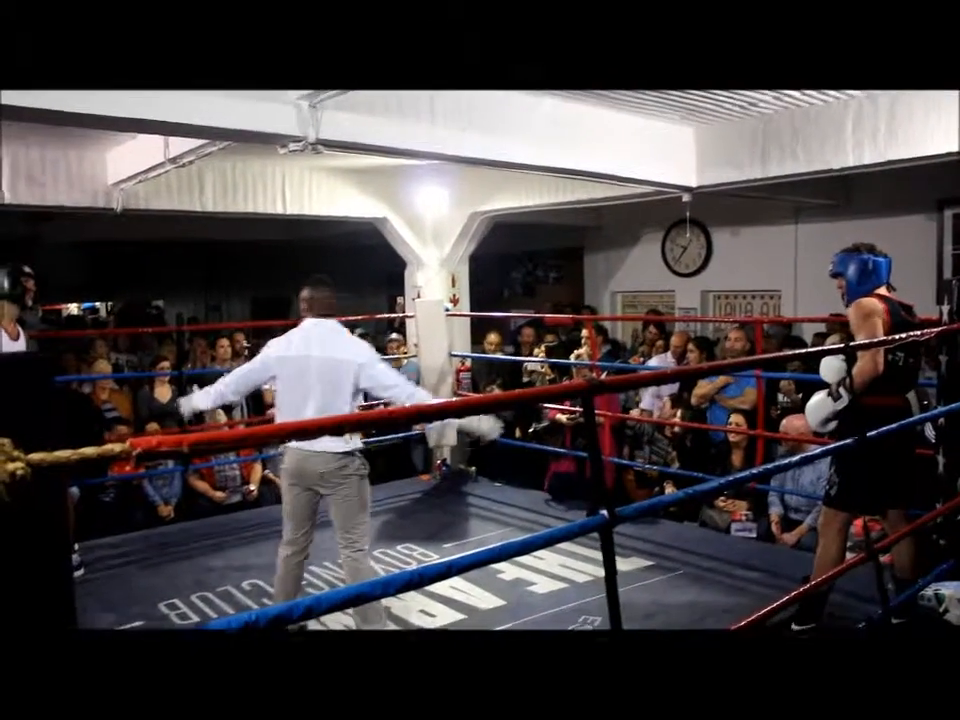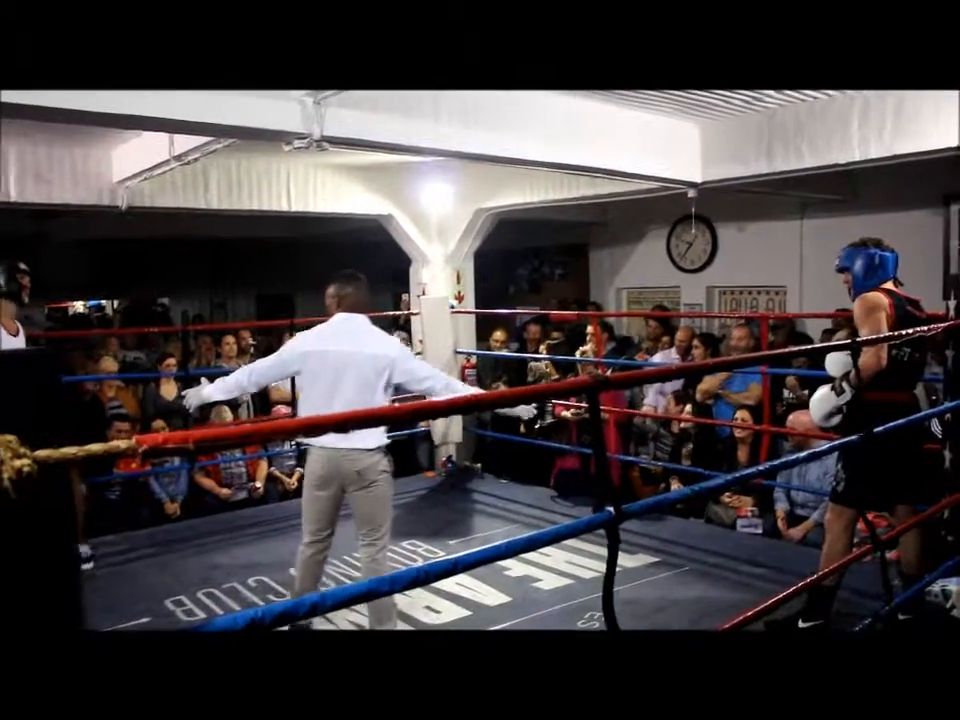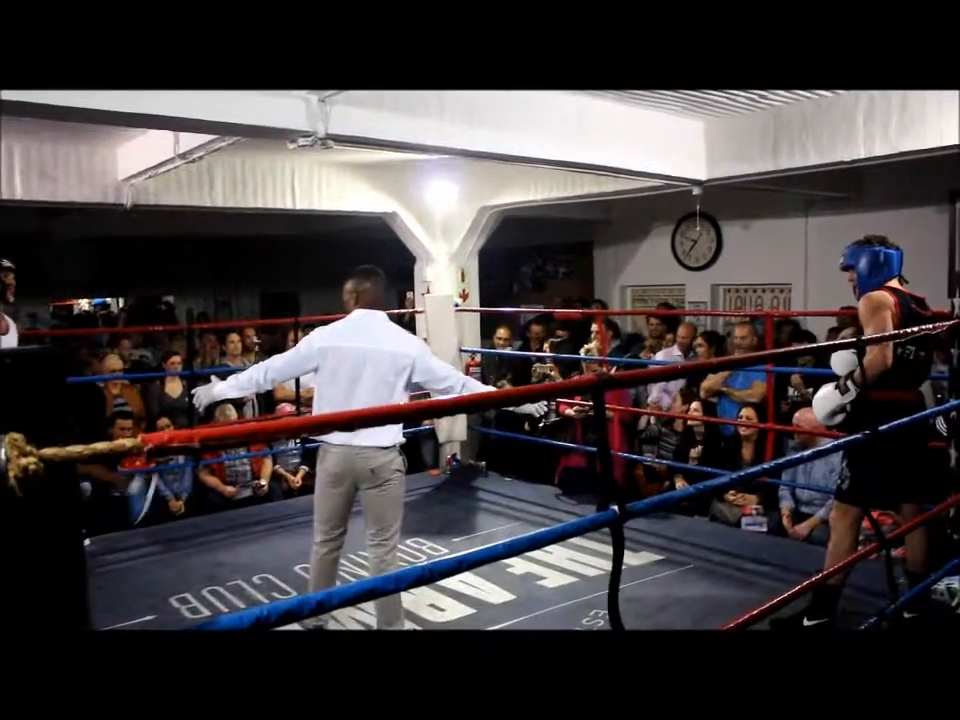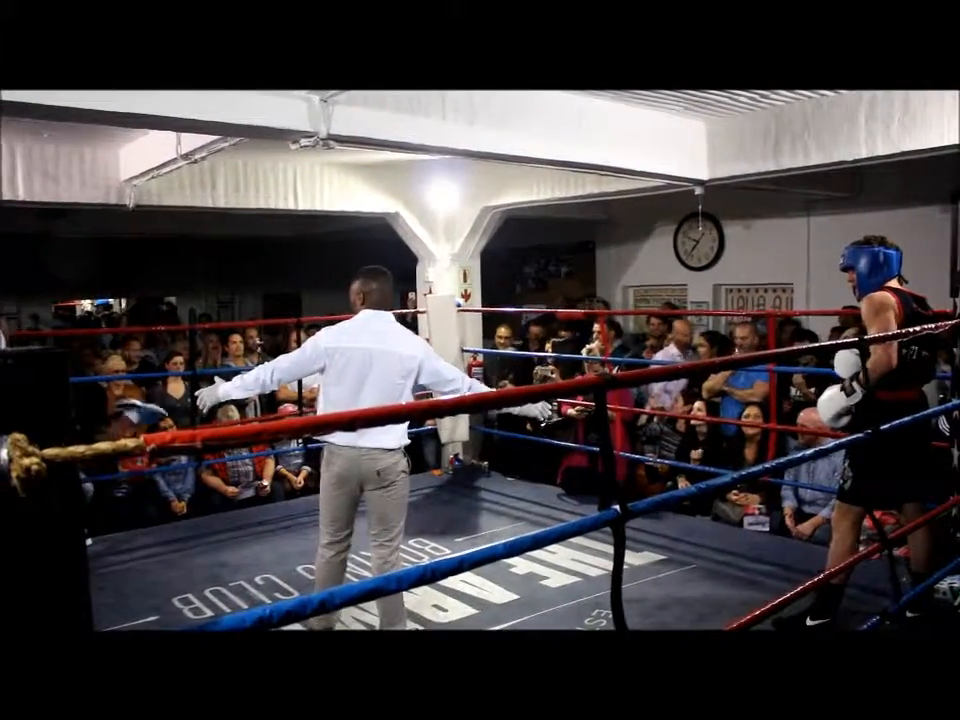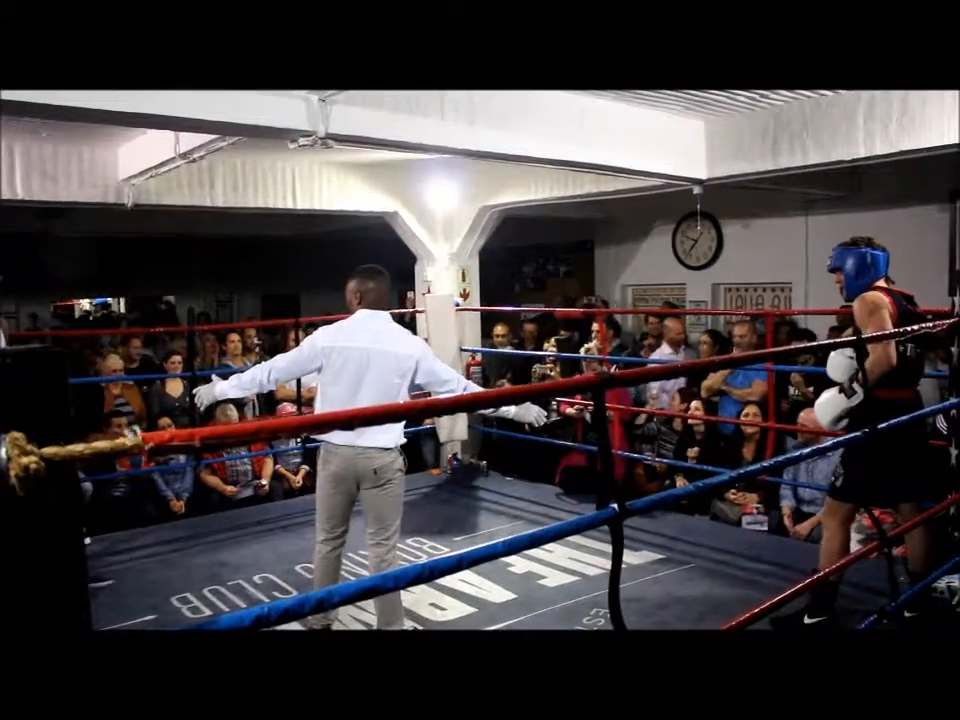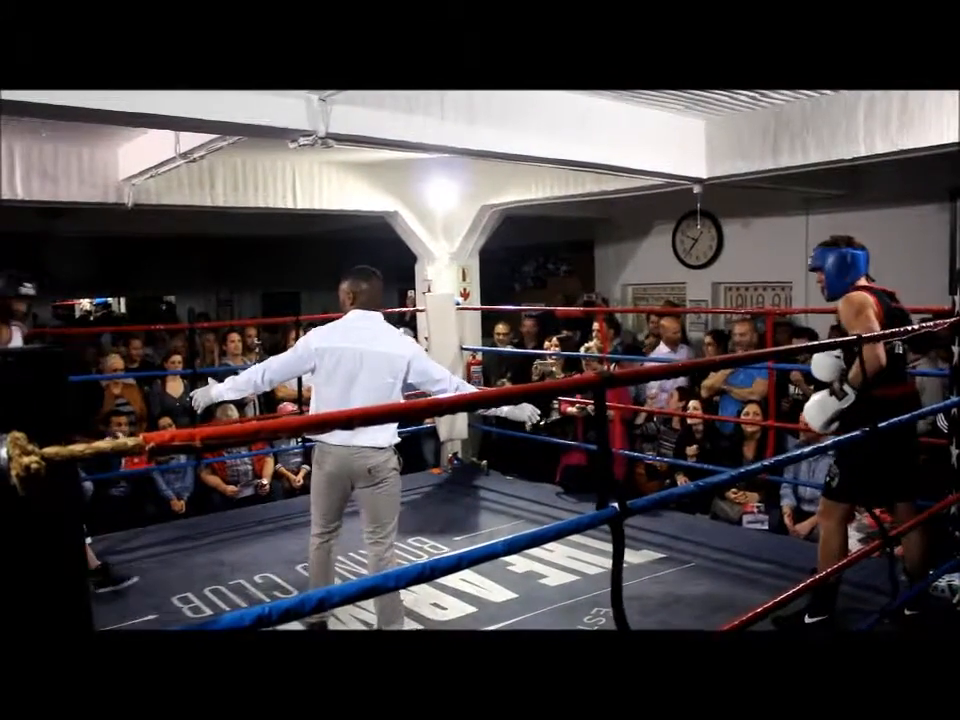
dt=0.2s
person 1, frame 1
left shoulder: (865, 306)
right shoulder: (907, 311)
left elbow: (872, 366)
right elbow: (907, 373)
left wrist: (836, 396)
left hip: (868, 423)
right hip: (898, 419)
left knee: (833, 521)
right knee: (897, 517)
left ankle: (809, 615)
right ankle: (904, 606)
person 1, frame 2
left shoulder: (870, 300)
right shoulder: (914, 306)
left elbow: (875, 360)
right elbow: (914, 367)
left wrist: (839, 391)
left hip: (873, 418)
right hip: (905, 414)
left knee: (840, 517)
right knee: (905, 512)
left ankle: (815, 611)
right ankle: (910, 603)
person 1, frame 3
left shoulder: (876, 299)
right shoulder: (921, 306)
left elbow: (880, 358)
right elbow: (921, 366)
left wrist: (844, 389)
left hip: (879, 416)
right hip: (911, 414)
left knee: (845, 515)
right knee: (911, 511)
left ankle: (821, 611)
right ankle: (916, 601)
person 1, frame 4
left shoulder: (877, 300)
right shoulder: (921, 305)
left elbow: (885, 359)
right elbow: (926, 369)
left wrist: (850, 390)
left hip: (882, 418)
right hip: (913, 414)
left knee: (846, 516)
right knee: (914, 511)
left ankle: (823, 610)
right ankle: (920, 601)
person 1, frame 5
left shoulder: (870, 300)
right shoulder: (908, 304)
left elbow: (884, 359)
right elbow: (909, 366)
left wrist: (849, 393)
left hip: (879, 418)
right hip: (908, 414)
left knee: (837, 513)
right knee: (911, 511)
left ankle: (819, 608)
right ankle: (917, 600)
person 1, frame 6
left shoulder: (854, 300)
right shoulder: (891, 301)
left elbow: (874, 359)
left wrist: (839, 395)
right wrist: (843, 370)
left hip: (871, 417)
right hip: (898, 412)
left knee: (833, 512)
right knee: (905, 509)
left ankle: (820, 607)
right ankle: (916, 598)
person 2, frame 1
left shoulder: (280, 347)
right shoulder: (354, 349)
left elbow: (237, 382)
right elbow: (402, 391)
left wrist: (197, 400)
right wrist: (465, 418)
left hip: (295, 457)
right hip: (339, 461)
left knee: (293, 542)
right knee: (355, 549)
right ankle: (372, 625)
person 2, frame 2
left shoulder: (308, 341)
right shoulder: (386, 346)
left elbow: (257, 373)
right elbow: (437, 383)
left wrist: (207, 391)
left hip: (321, 456)
right hip: (367, 459)
left knee: (313, 542)
right knee: (374, 549)
left ankle: (299, 617)
right ankle: (383, 626)
person 2, frame 3
left shoulder: (325, 337)
right shoulder: (405, 343)
left elbow: (272, 370)
right elbow: (454, 382)
left wrist: (218, 389)
right wrist: (515, 401)
left hip: (335, 453)
right hip: (381, 457)
left knee: (326, 541)
right knee: (383, 549)
left ankle: (314, 619)
right ankle: (390, 625)
person 2, frame 4
left shoulder: (332, 337)
right shoulder: (411, 345)
left elbow: (277, 371)
right elbow: (459, 384)
left wrist: (223, 390)
right wrist: (519, 404)
left hip: (339, 454)
right hip: (386, 458)
left knee: (332, 544)
right knee: (386, 549)
left ankle: (322, 623)
right ankle: (392, 626)
person 2, frame 5
left shoulder: (329, 336)
right shoulder: (409, 344)
left elbow: (275, 370)
right elbow: (456, 385)
left wrist: (221, 388)
right wrist: (514, 409)
left hip: (335, 453)
right hip: (382, 457)
left knee: (328, 541)
right knee: (383, 548)
left ankle: (321, 621)
right ankle: (390, 625)
person 2, frame 6
left shoulder: (321, 337)
right shoulder: (401, 344)
left elbow: (270, 372)
right elbow: (448, 385)
left wrist: (218, 391)
right wrist: (507, 407)
left hip: (329, 452)
right hip: (377, 456)
left knee: (322, 535)
right knee: (380, 546)
left ankle: (317, 616)
right ankle: (390, 624)
